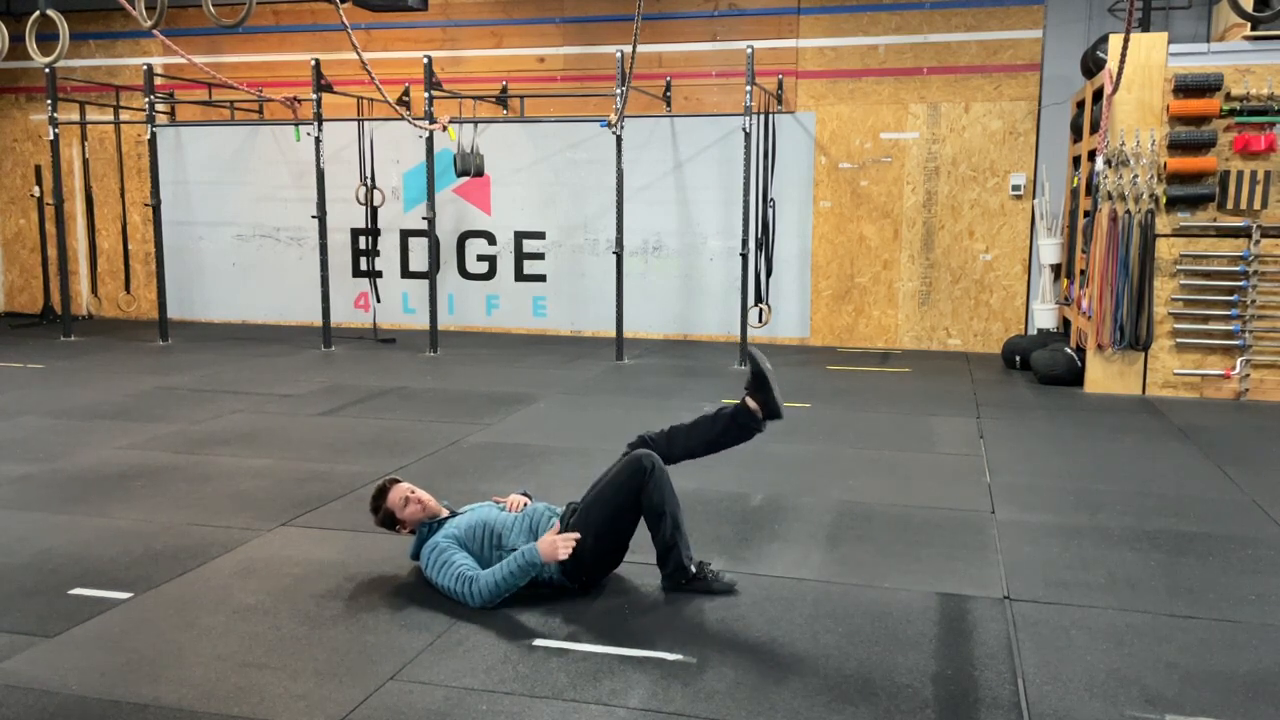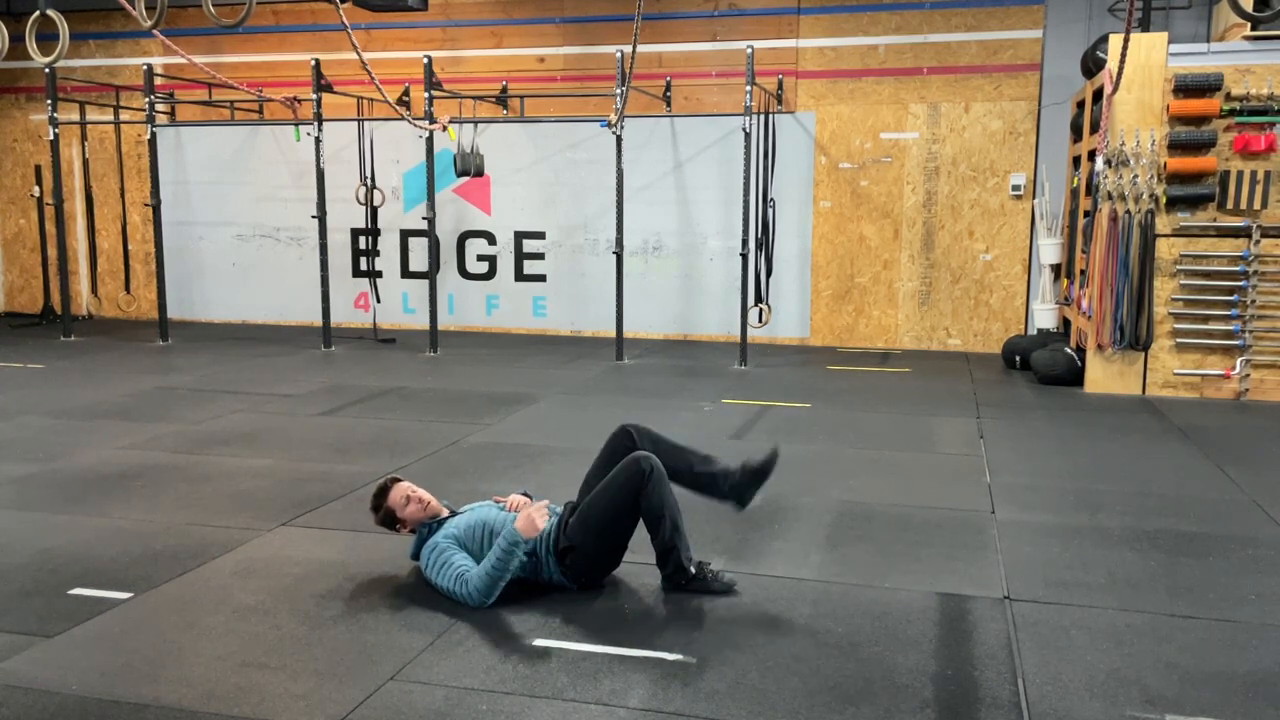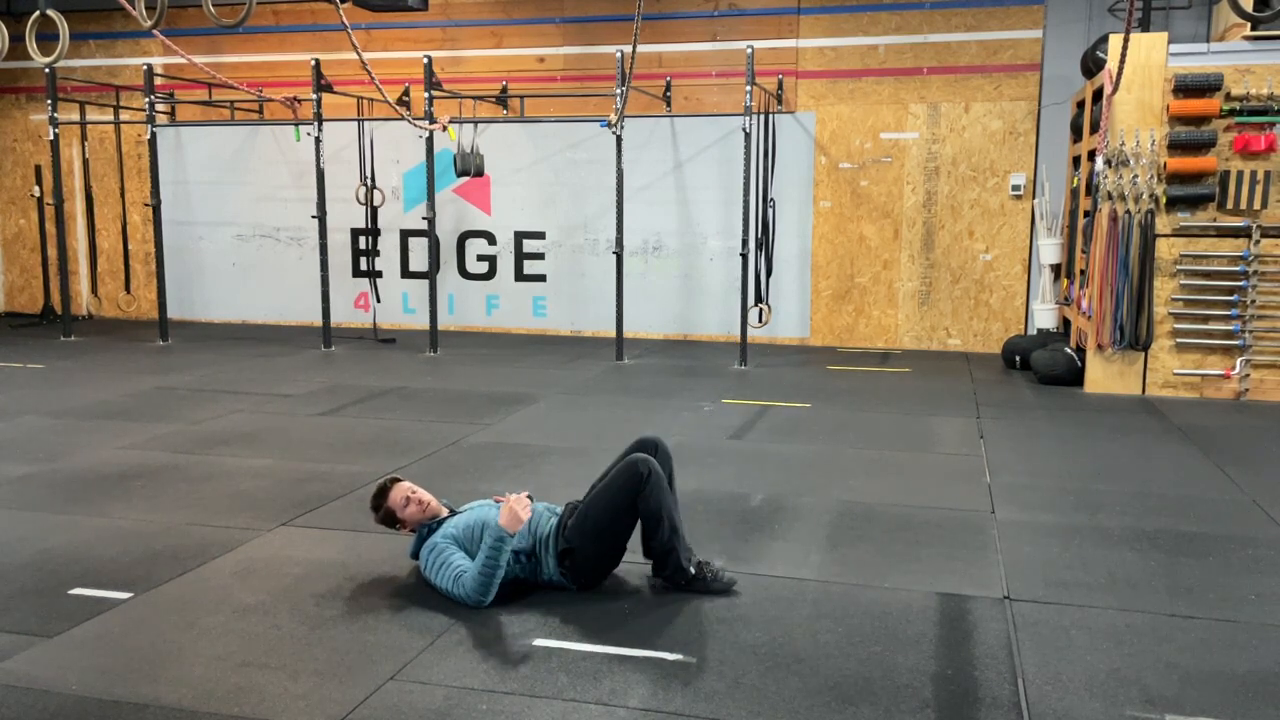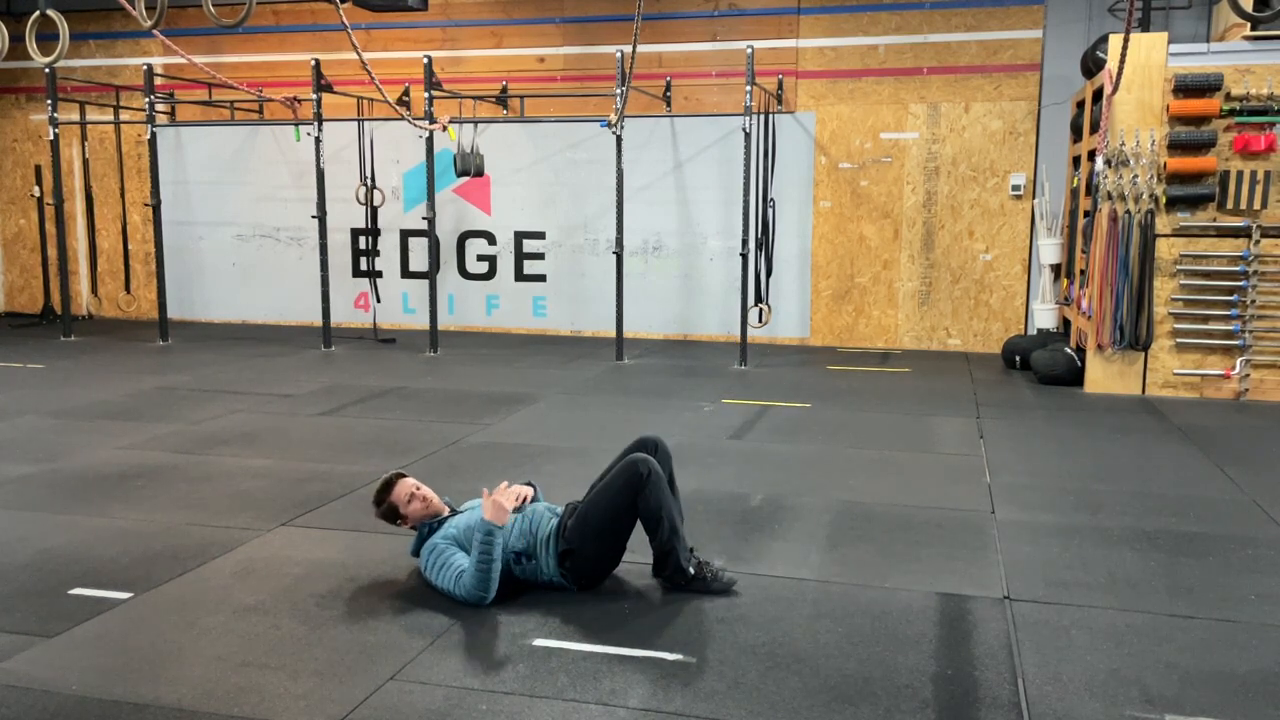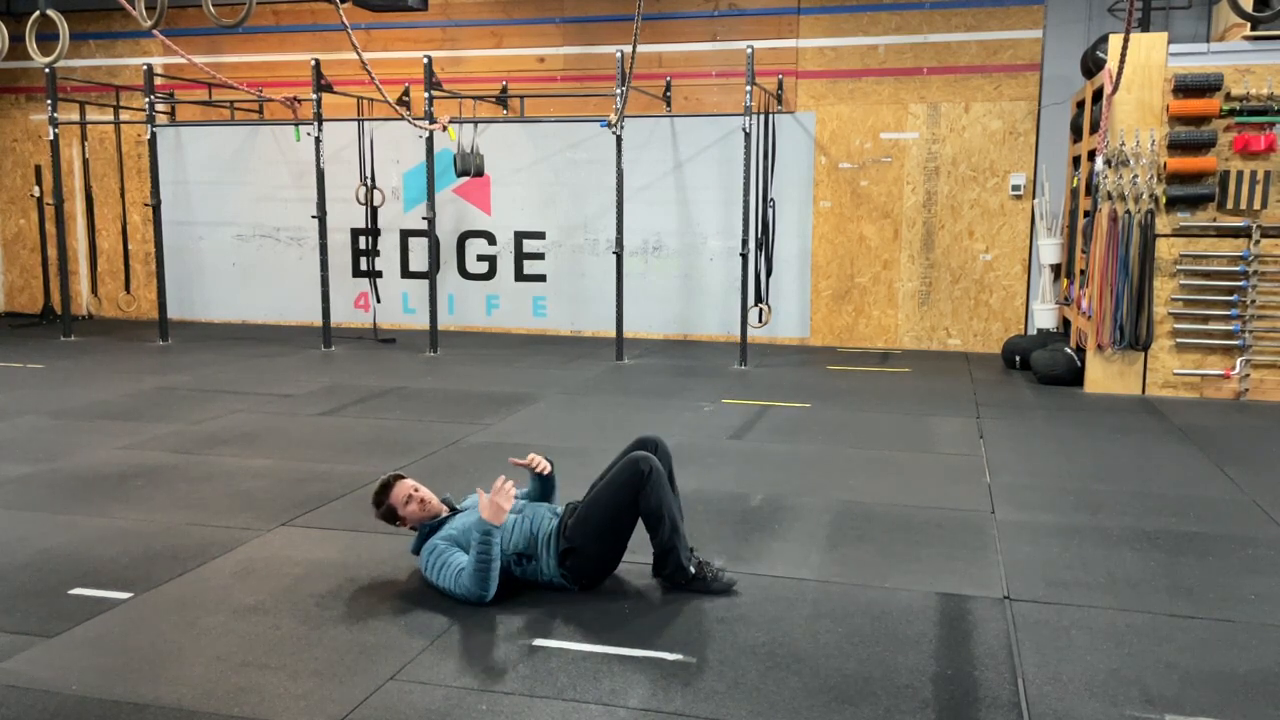
dt=0.2s
person 1, frame 1
left shoulder: (463, 515)
right shoulder: (436, 551)
right elbow: (478, 590)
left wrist: (520, 497)
right wrist: (535, 554)
left hip: (570, 525)
right hip: (577, 562)
left knee: (644, 448)
right knee: (644, 466)
left ankle: (751, 411)
right ankle: (681, 574)
person 1, frame 2
left shoulder: (464, 512)
right shoulder: (435, 551)
right elbow: (479, 591)
left wrist: (521, 498)
right wrist: (517, 534)
left hip: (567, 522)
right hip: (571, 558)
left knee: (629, 437)
right knee: (642, 467)
left ankle: (734, 483)
right ankle: (682, 574)
person 1, frame 3
left shoulder: (463, 513)
right shoulder: (436, 550)
right elbow: (476, 592)
left wrist: (521, 501)
right wrist: (503, 531)
left hip: (567, 522)
right hip: (572, 557)
left knee: (651, 448)
right knee: (640, 468)
left ankle: (673, 551)
right ankle: (680, 571)
person 1, frame 4
left shoulder: (466, 509)
right shoulder: (435, 550)
right elbow: (478, 591)
left wrist: (525, 489)
right wrist: (493, 525)
left hip: (568, 521)
right hip: (573, 557)
left knee: (650, 447)
right knee: (641, 469)
left ankle: (677, 555)
right ankle: (681, 572)
person 1, frame 5
left shoulder: (468, 505)
right shoulder: (435, 550)
left elbow: (543, 500)
right elbow: (480, 590)
left wrist: (542, 472)
right wrist: (489, 525)
left hip: (570, 522)
right hip: (574, 557)
left knee: (650, 448)
right knee: (642, 467)
left ankle: (676, 555)
right ankle: (680, 571)
